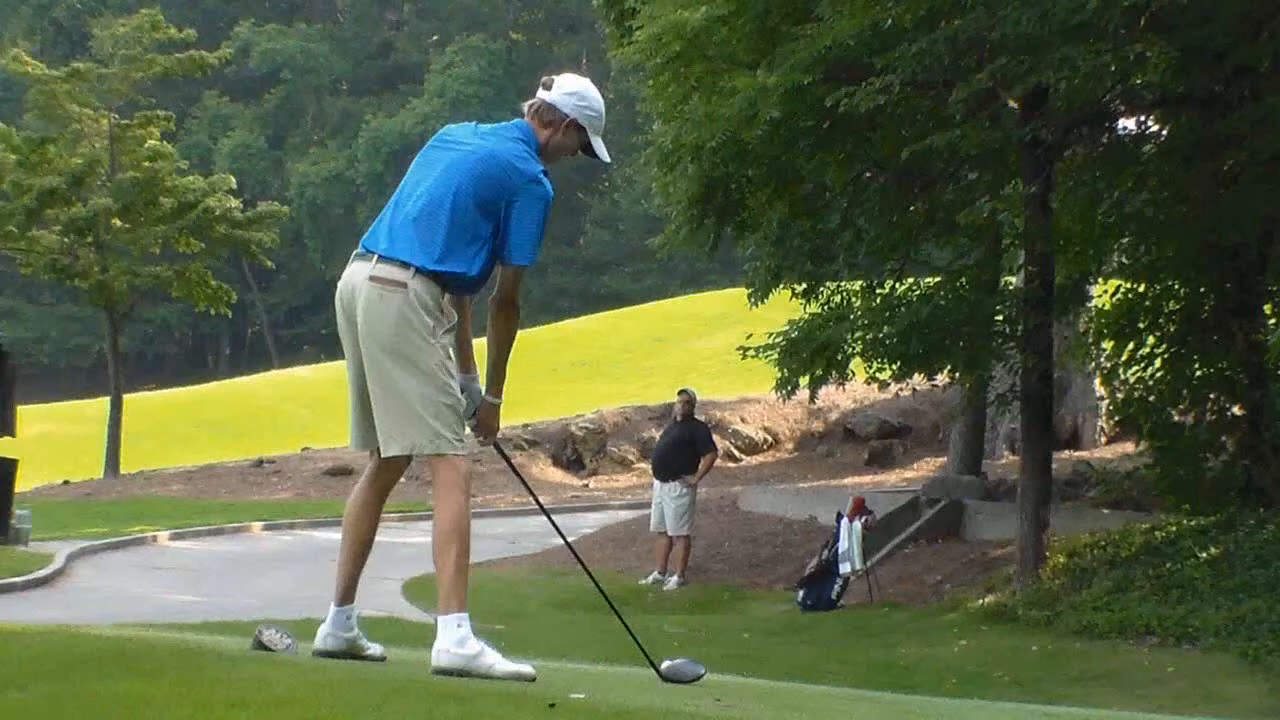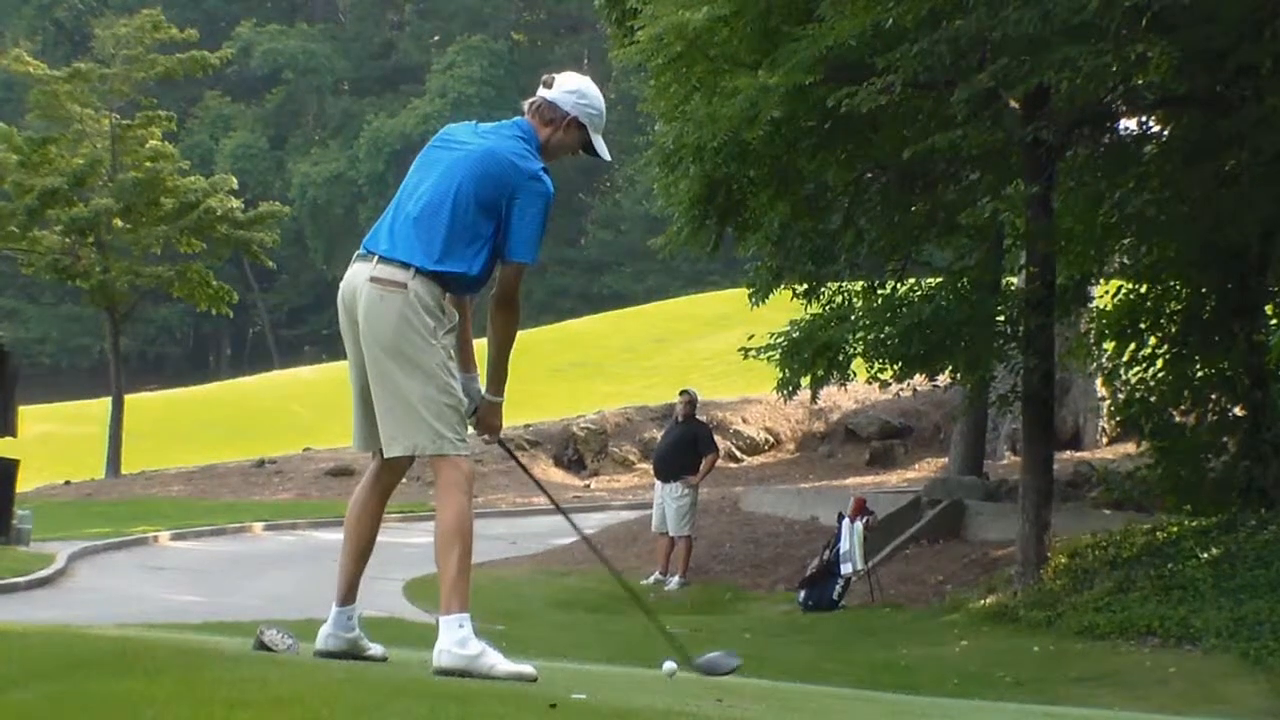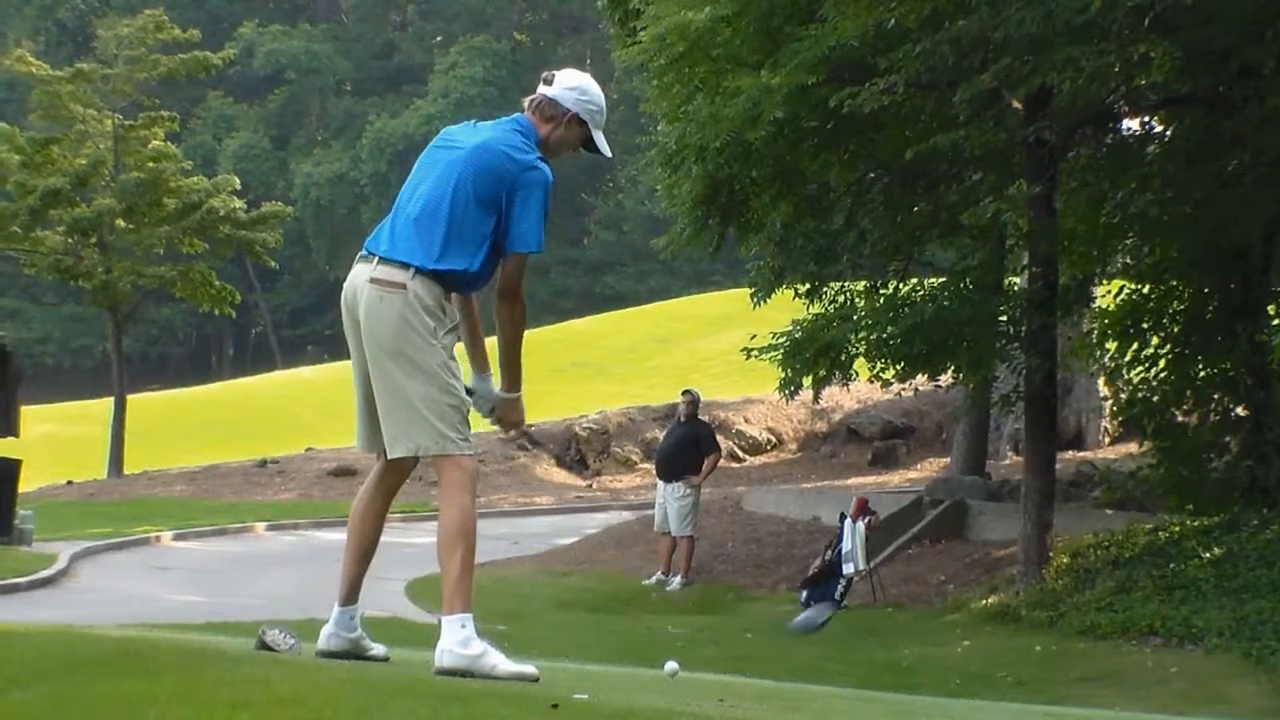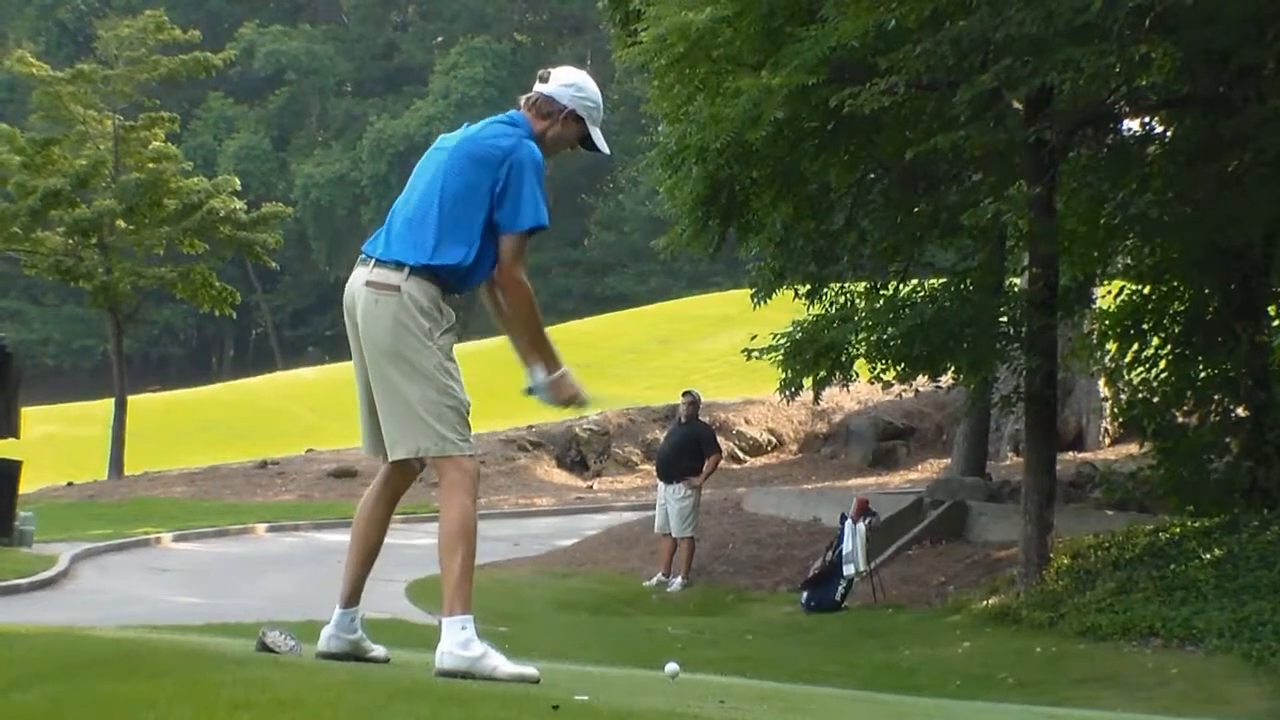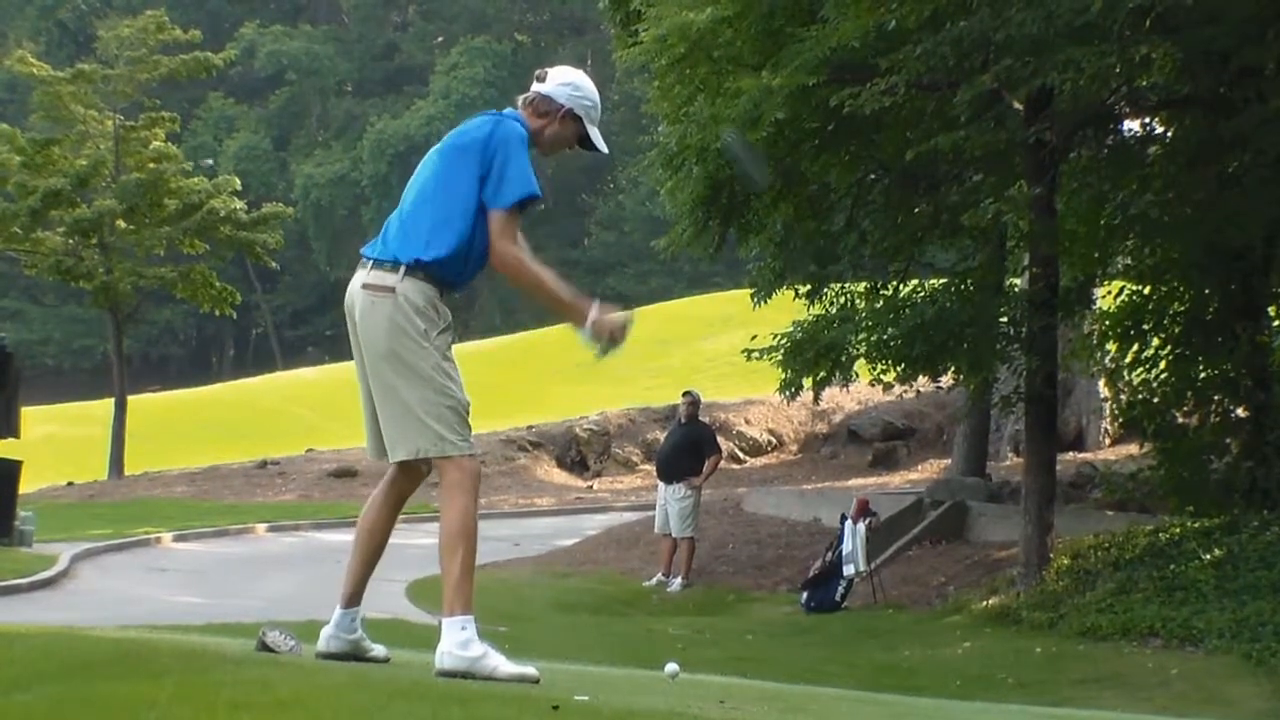
dt=1s
person 1, frame 1
left shoulder: (456, 134)
right shoulder: (530, 180)
right elbow: (505, 300)
left wrist: (465, 371)
right wrist: (491, 395)
left hip: (359, 282)
right hip: (404, 300)
left knee: (385, 462)
right knee: (450, 465)
left ankle: (339, 623)
right ankle: (454, 636)
person 1, frame 2
left shoulder: (457, 134)
right shoulder: (531, 178)
right elbow: (505, 298)
left wrist: (465, 370)
right wrist: (493, 395)
left hip: (361, 283)
right hip: (405, 300)
left knee: (388, 461)
right knee: (453, 467)
left ankle: (340, 622)
right ankle: (456, 637)
person 1, frame 3
left shoulder: (461, 134)
right shoulder: (529, 169)
right elbow: (509, 291)
left wrist: (479, 372)
right wrist: (510, 390)
left hip: (365, 285)
right hip: (407, 301)
left knee: (392, 462)
right knee: (456, 467)
left ankle: (342, 623)
right ankle: (458, 637)
person 1, frame 4
left shoulder: (470, 137)
right shoulder: (520, 152)
left elbow: (483, 271)
right elbow: (510, 276)
left wrist: (531, 365)
right wrist: (552, 371)
left hip: (370, 289)
right hip: (406, 301)
left knee: (399, 466)
right knee: (458, 468)
left ankle: (343, 625)
right ankle: (458, 639)
person 1, frame 5
left shoulder: (480, 137)
right shoulder: (506, 135)
left elbow: (520, 259)
right elbow: (504, 254)
left wrist: (586, 310)
right wrist: (586, 316)
left hip: (377, 293)
right hip: (403, 298)
left knee: (407, 468)
right knee: (459, 467)
left ankle: (343, 625)
right ankle: (459, 639)
person 2, frame 1
left shoulder: (697, 428)
right shoulder: (672, 425)
left elbow: (711, 454)
left wrist: (696, 478)
right wrist: (657, 480)
left hip: (679, 487)
right hip: (660, 484)
left knee: (680, 533)
right knee: (661, 531)
left ankle: (679, 576)
right ankle: (660, 572)
person 2, frame 2
left shoulder: (698, 428)
right shoulder: (673, 424)
left elbow: (712, 454)
left wrist: (698, 478)
right wrist: (659, 479)
left hip: (680, 487)
right hip: (662, 485)
left knee: (681, 533)
right knee: (662, 531)
left ankle: (681, 576)
right ankle: (662, 573)
person 2, frame 3
left shoulder: (701, 428)
right shoulder: (675, 424)
left elbow: (715, 455)
left wrist: (700, 478)
right wrist: (661, 479)
left hip: (682, 487)
right hip: (664, 484)
left knee: (683, 533)
right knee: (664, 531)
left ankle: (683, 576)
right ankle: (664, 573)
person 2, frame 4
left shoulder: (701, 429)
right shoulder: (676, 425)
left elbow: (715, 456)
left wrist: (700, 479)
right wrist: (661, 481)
left hip: (683, 488)
right hip: (664, 485)
left knee: (684, 534)
right knee: (665, 532)
left ankle: (683, 577)
right ankle: (664, 574)
person 2, frame 5
left shoulder: (702, 430)
right shoulder: (676, 426)
left elbow: (715, 456)
left wrist: (701, 479)
right wrist: (661, 480)
left hip: (683, 489)
right hip: (664, 486)
left knee: (684, 534)
right knee: (665, 532)
left ankle: (683, 577)
right ankle: (664, 574)
